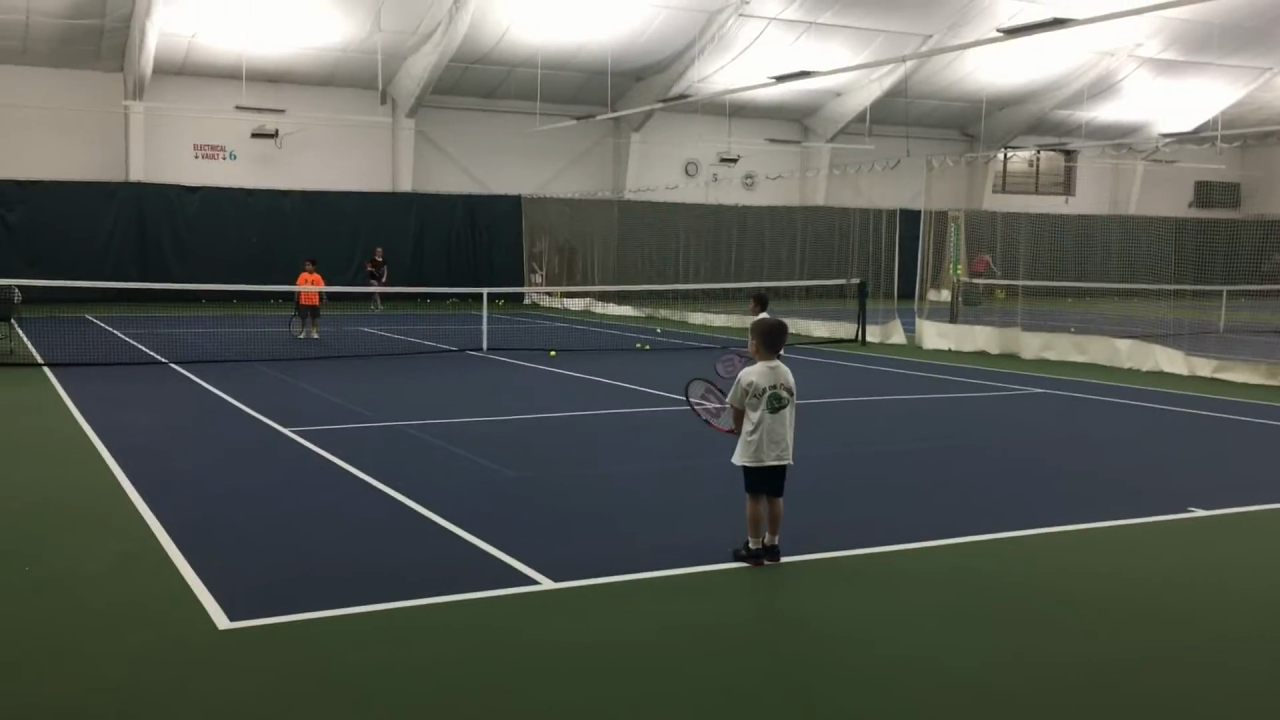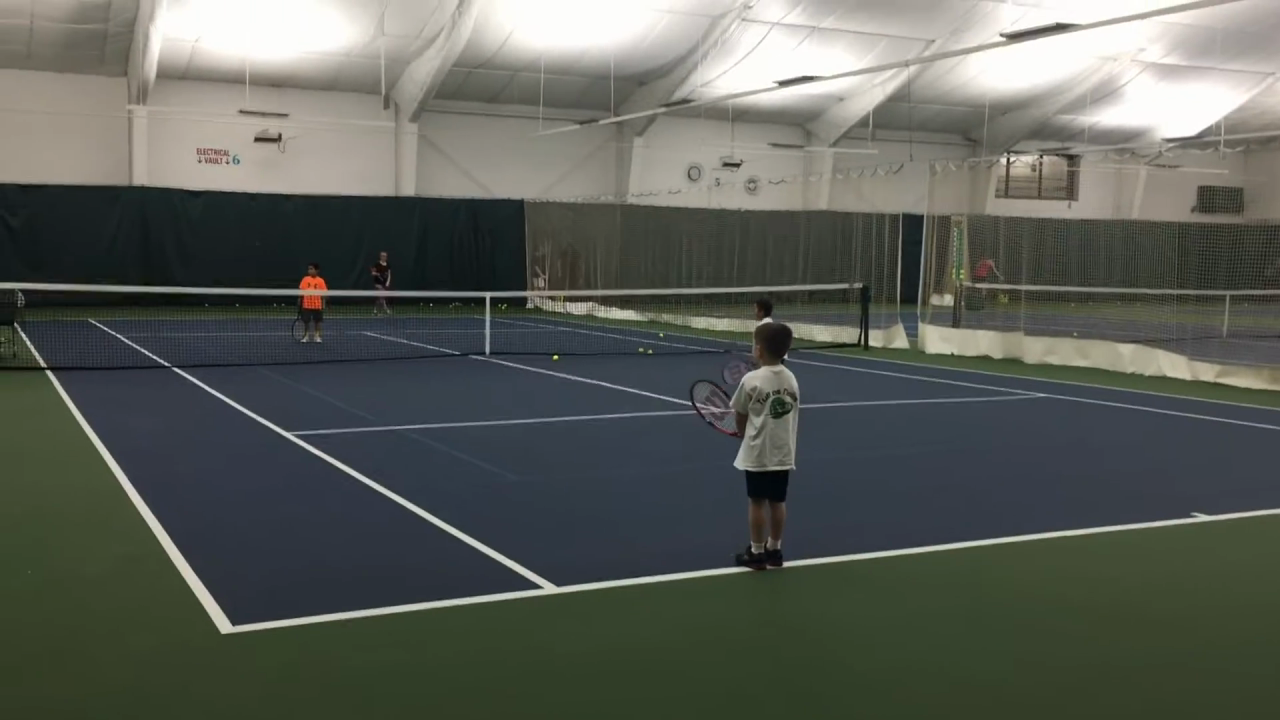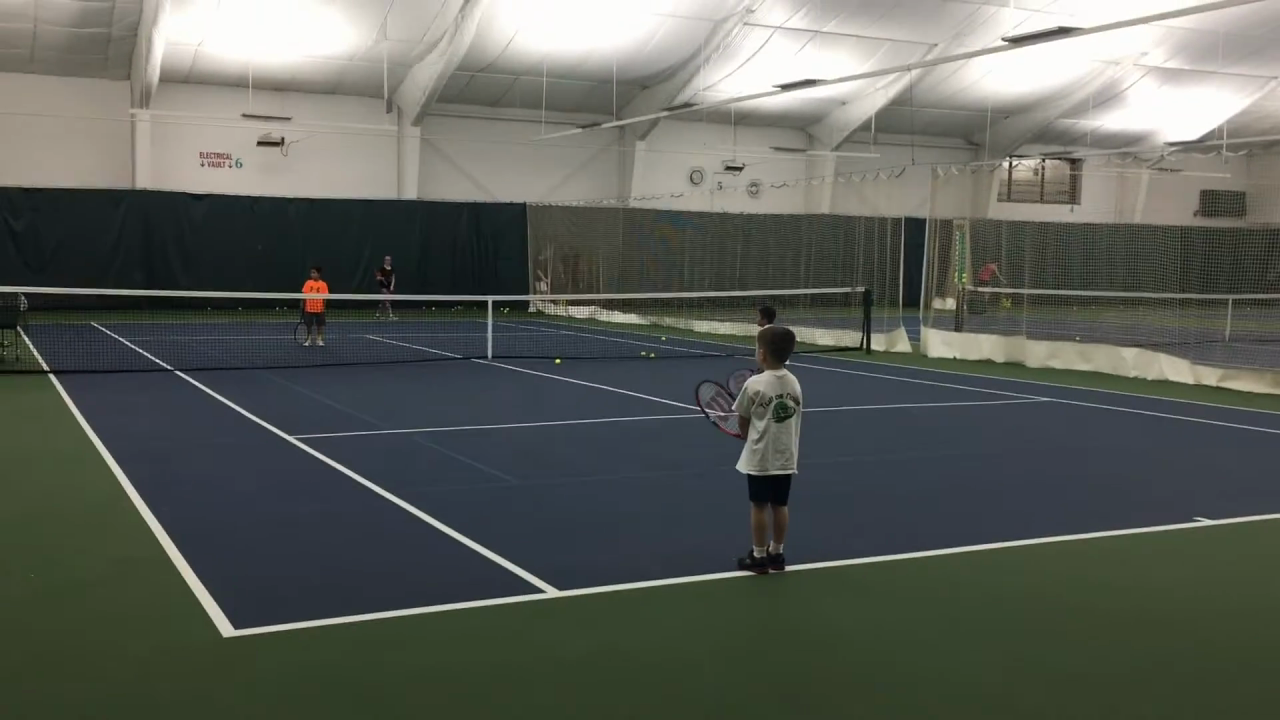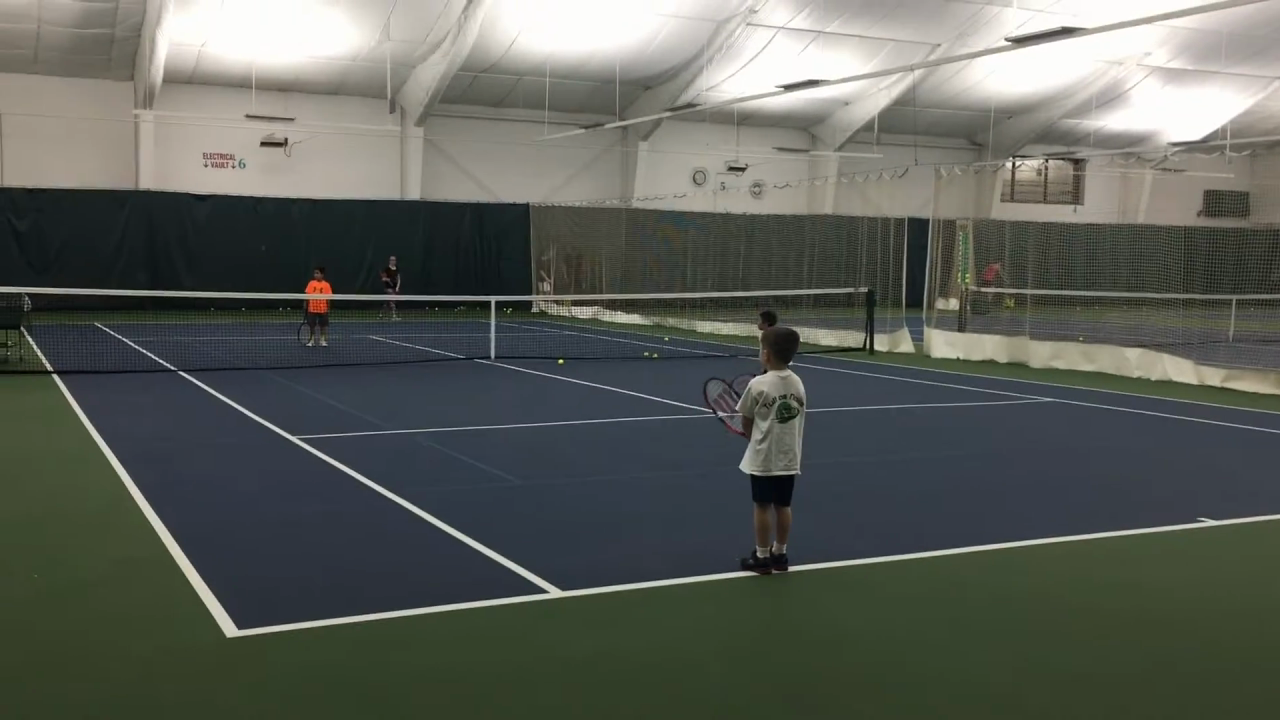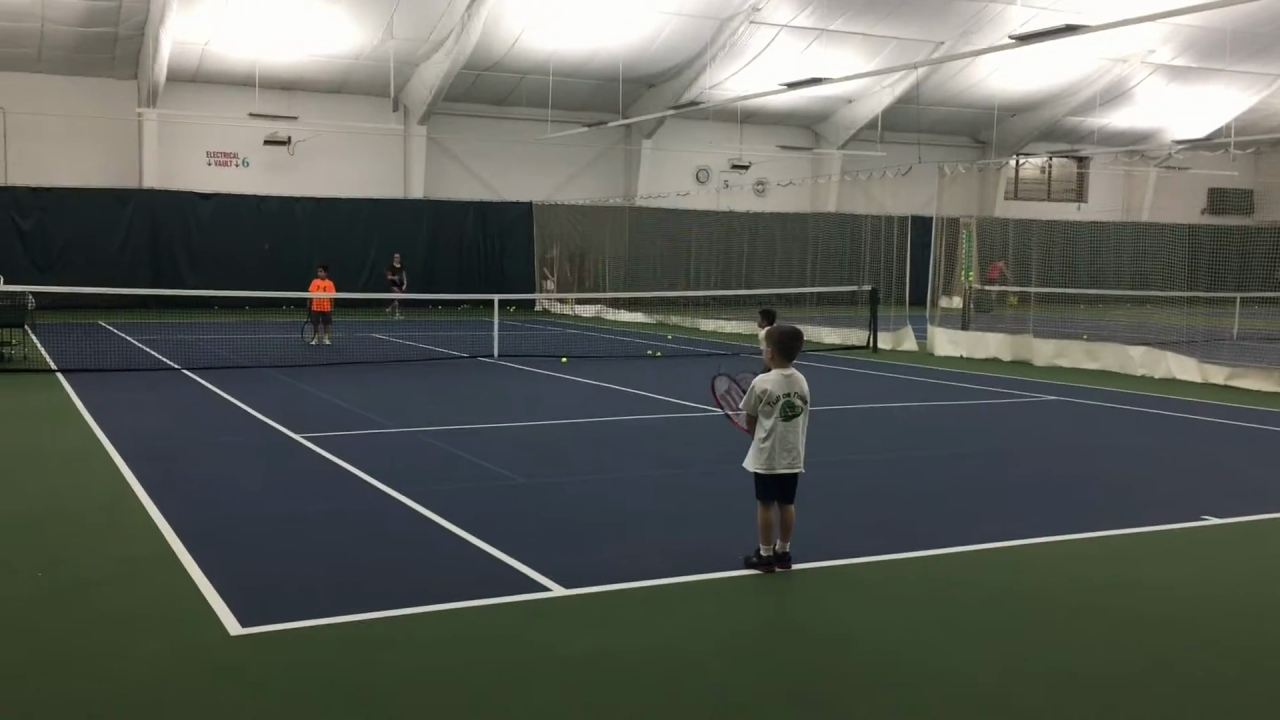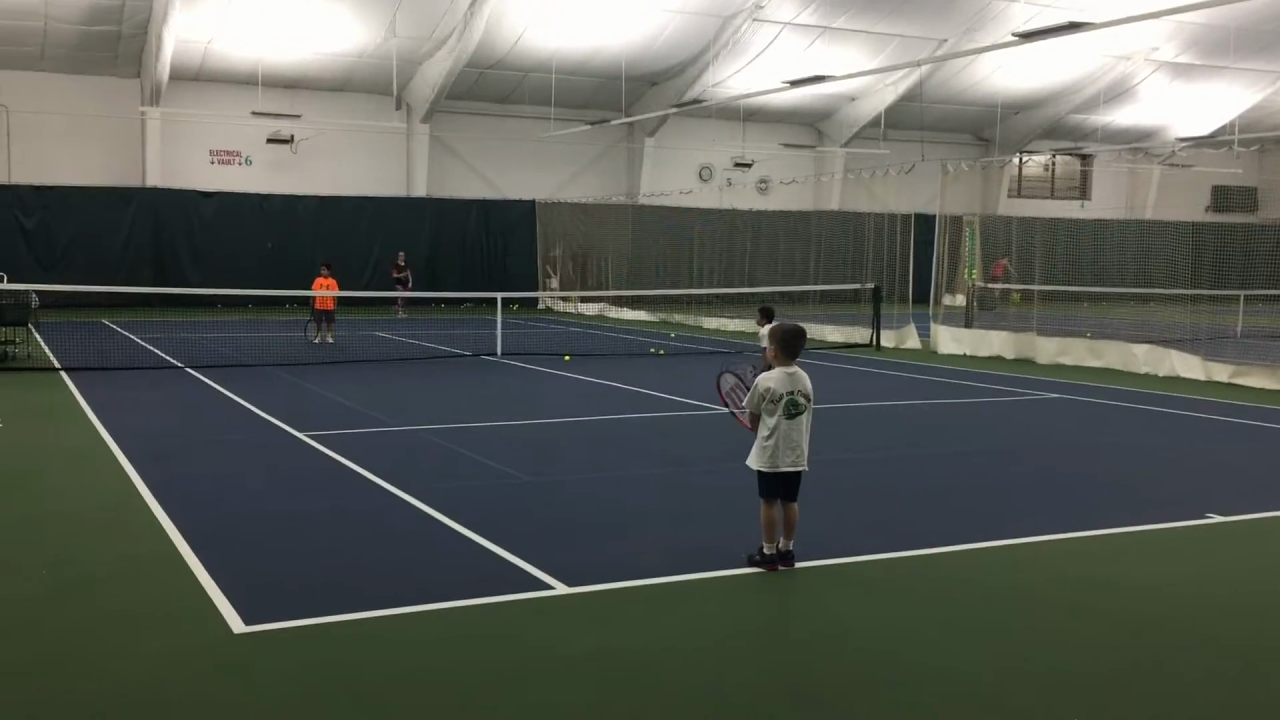
dt=0.1s
person 1, frame 1
left shoulder: (748, 375)
right shoulder: (787, 374)
left elbow: (737, 412)
right elbow: (787, 408)
left wrist: (741, 431)
left hip: (755, 449)
right hip: (780, 448)
left knee: (755, 498)
right knee: (775, 497)
left ankle: (754, 548)
right ankle: (771, 545)
person 1, frame 2
left shoulder: (752, 380)
right shoulder: (791, 379)
left elbow: (740, 416)
right elbow: (790, 413)
left wrist: (744, 435)
left hip: (757, 453)
right hip: (783, 453)
left knee: (757, 502)
right knee: (777, 502)
left ankle: (757, 553)
right ankle: (774, 549)
person 1, frame 3
left shoulder: (755, 384)
right shoulder: (794, 383)
left elbow: (743, 420)
right elbow: (792, 417)
left wrist: (749, 438)
left hip: (760, 457)
right hip: (785, 457)
left knee: (759, 506)
right knee: (780, 505)
left ankle: (759, 557)
right ankle: (776, 553)
person 1, frame 4
left shoulder: (759, 384)
right shoulder: (798, 383)
left elbow: (746, 421)
right elbow: (796, 417)
left wrist: (753, 437)
left hip: (763, 457)
right hip: (789, 457)
left knee: (762, 506)
right knee: (783, 506)
left ankle: (762, 557)
right ankle: (779, 554)
person 1, frame 5
left shoulder: (762, 382)
right shoulder: (802, 382)
left elbow: (750, 419)
right elbow: (800, 416)
left wrist: (757, 435)
left hip: (767, 456)
right hip: (792, 455)
left knee: (766, 504)
right knee: (786, 504)
left ankle: (765, 555)
right ankle: (782, 552)
person 1, frame 6
left shoulder: (766, 380)
right shoulder: (805, 379)
left elbow: (753, 417)
right elbow: (803, 414)
left wrist: (760, 432)
right wrist: (790, 438)
left hip: (770, 454)
right hip: (795, 453)
left knee: (769, 502)
right knee: (789, 502)
left ankle: (768, 553)
right ankle: (786, 550)
